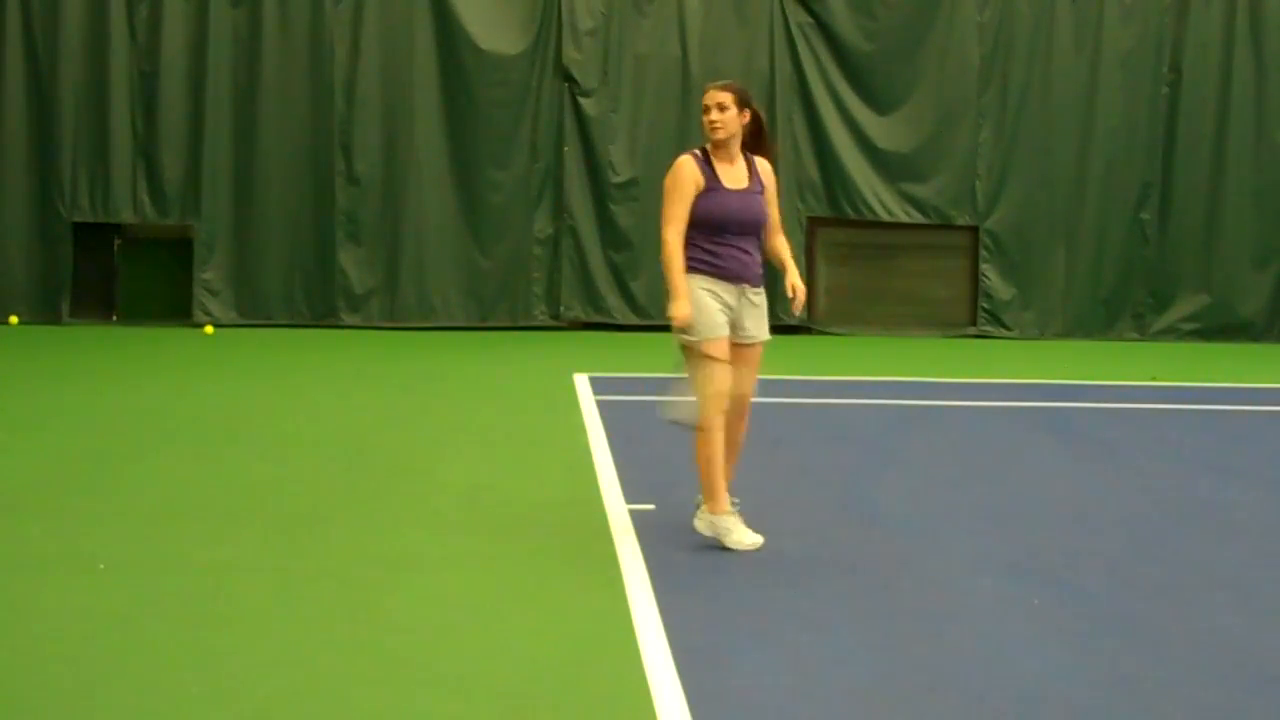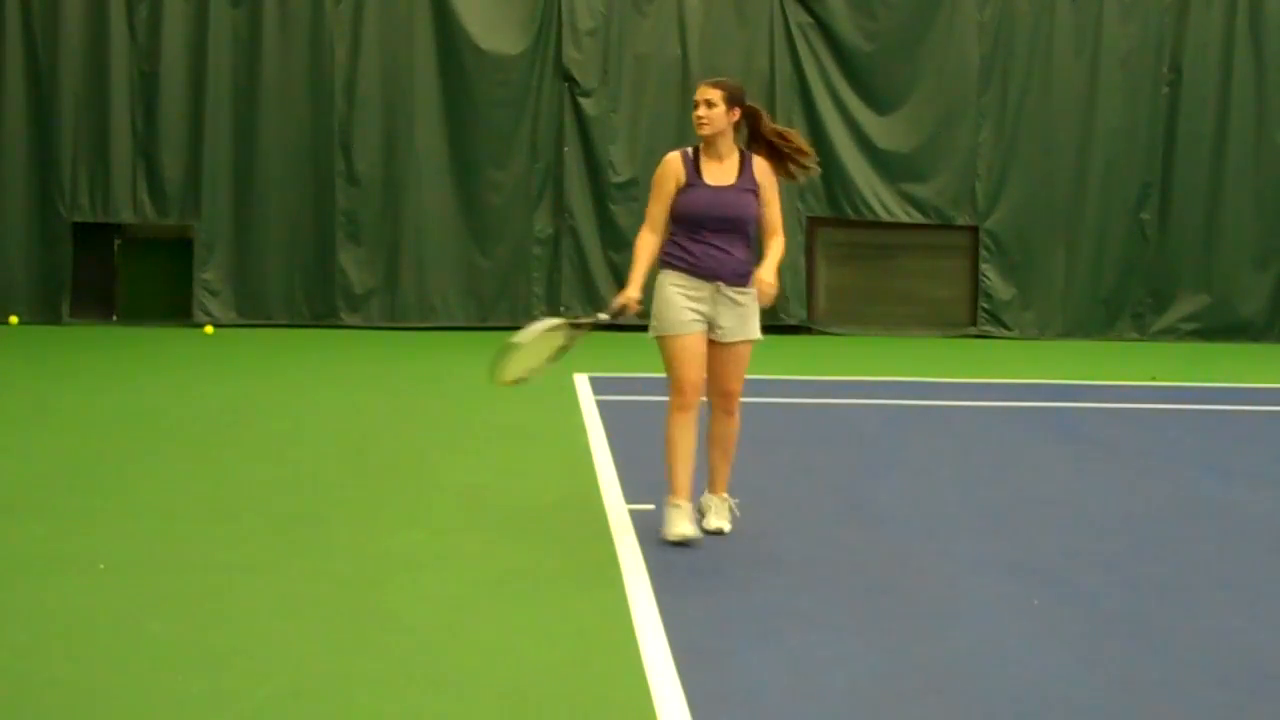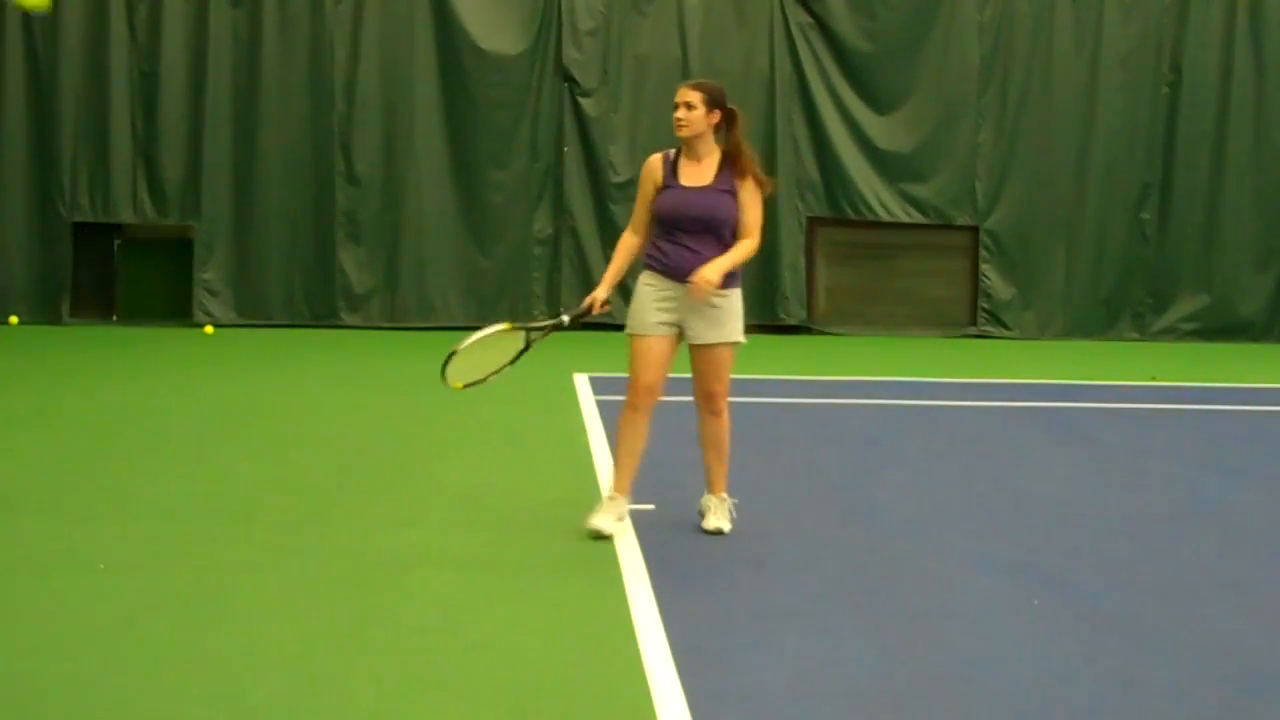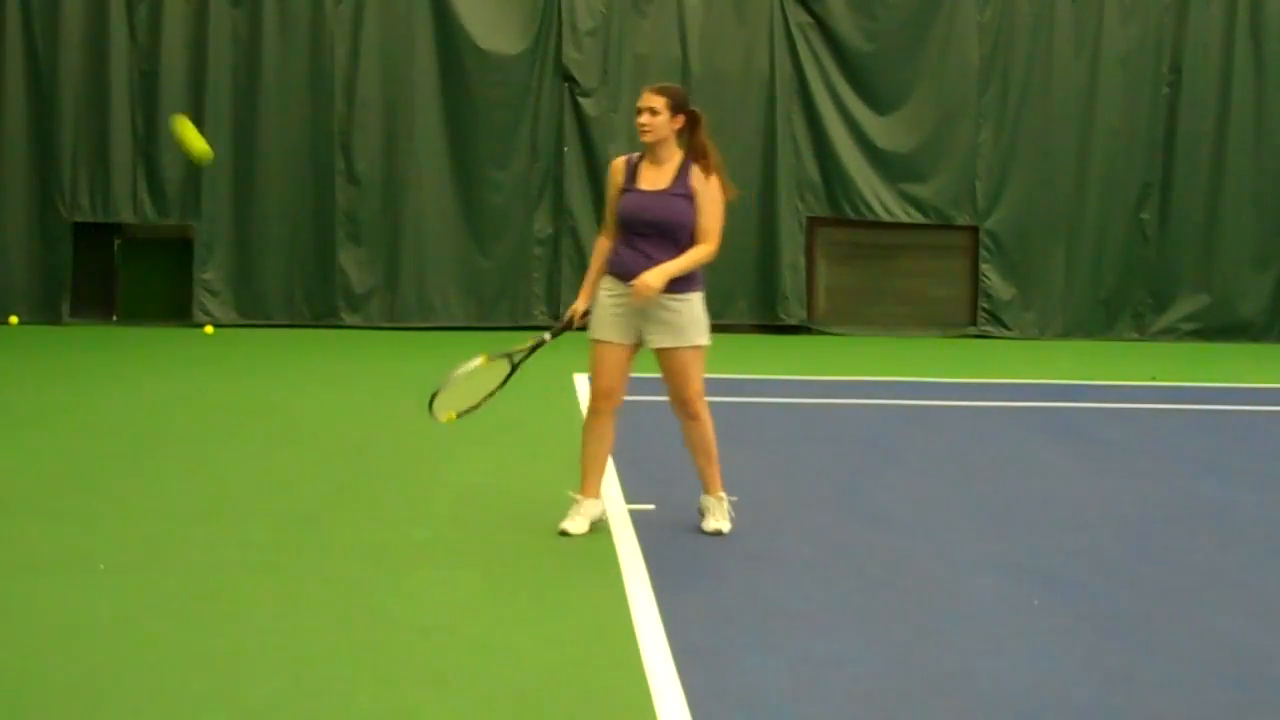
dt=0.2s
person 1, frame 1
left shoulder: (760, 169)
right shoulder: (689, 167)
left elbow: (772, 233)
right elbow: (673, 236)
left wrist: (791, 271)
right wrist: (678, 297)
left hip: (750, 295)
right hip: (703, 291)
left knee: (740, 401)
right knee: (716, 400)
left ankle: (719, 496)
right ankle: (718, 513)
person 1, frame 2
left shoulder: (760, 168)
right shoulder: (676, 164)
left elbow: (775, 234)
right elbow: (652, 230)
left wrist: (769, 268)
right wrist: (634, 284)
left hip: (736, 295)
right hip: (681, 289)
left knee: (727, 399)
right knee: (685, 395)
left ankle: (717, 496)
right ankle: (679, 505)
person 1, frame 3
left shoulder: (739, 171)
right shoulder: (657, 166)
left elbow: (750, 240)
right elbow: (636, 232)
left wrist: (717, 268)
right wrist: (606, 284)
left hip: (716, 297)
right hip: (656, 290)
left knee: (713, 401)
right knee: (640, 394)
left ankle: (717, 497)
right ankle: (617, 498)
person 1, frame 4
left shoulder: (701, 175)
right shoulder: (620, 169)
left elbow: (707, 246)
right elbow: (607, 236)
left wrist: (661, 274)
right wrist: (584, 293)
left hip: (676, 303)
right hip: (616, 297)
left knee: (691, 405)
right knee: (602, 401)
left ankle: (714, 496)
right ankle: (588, 499)
